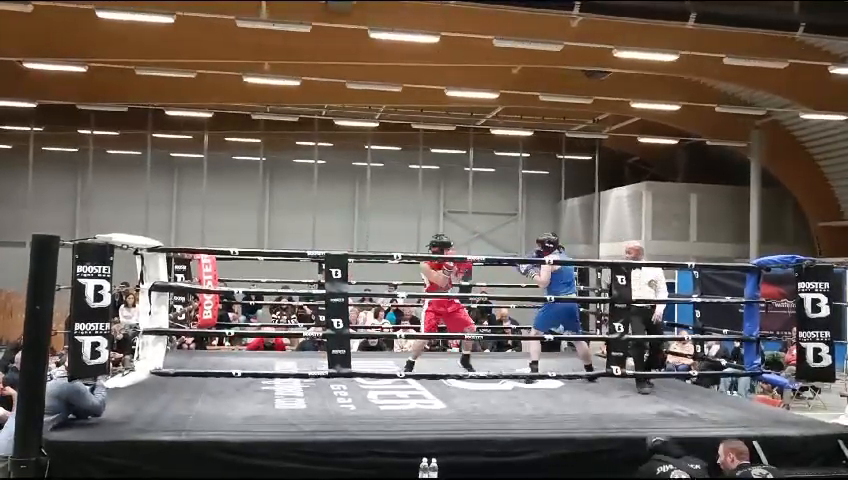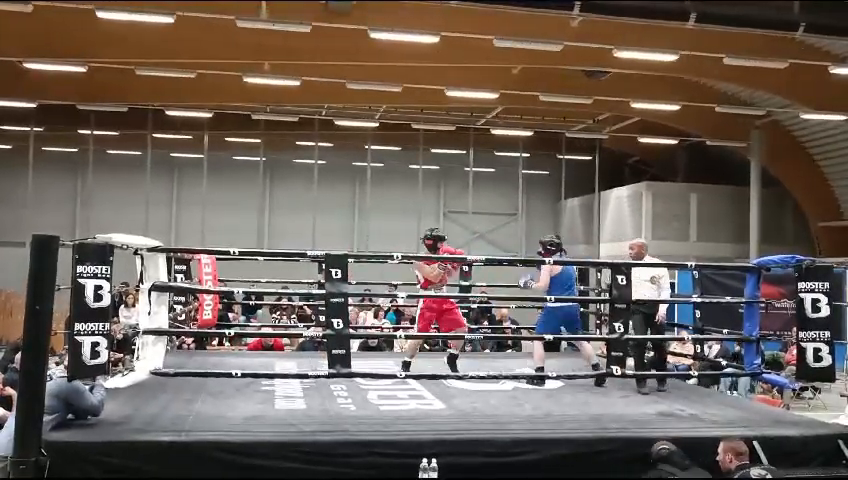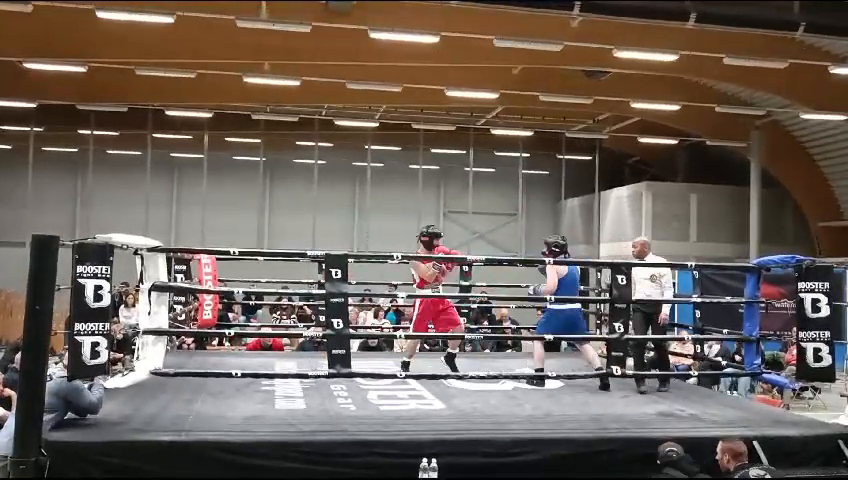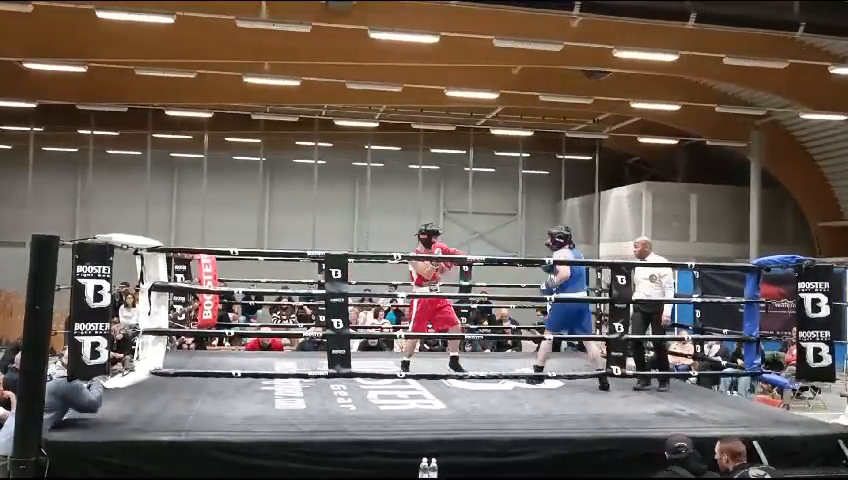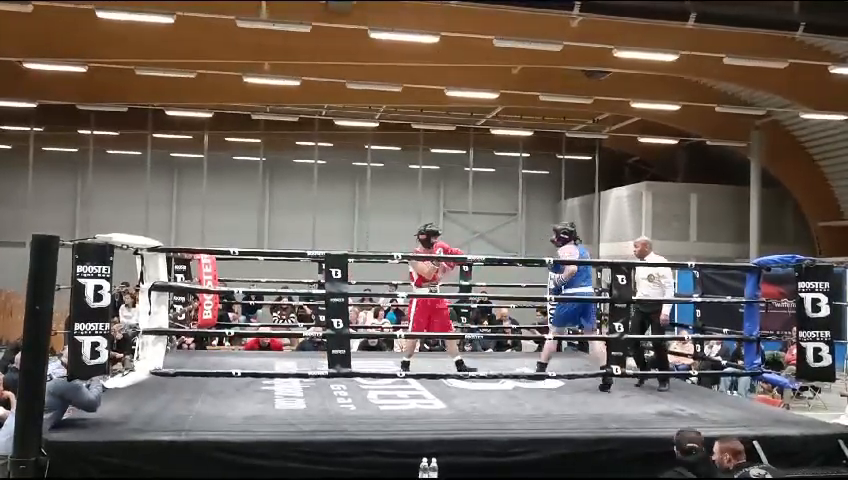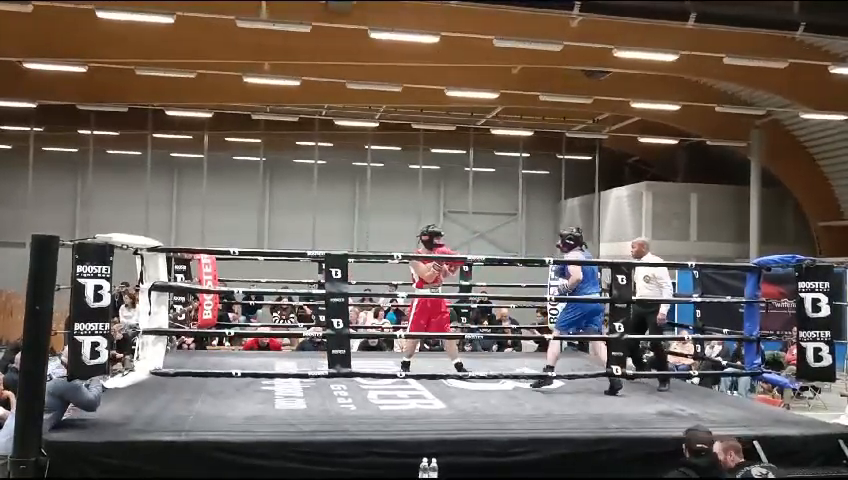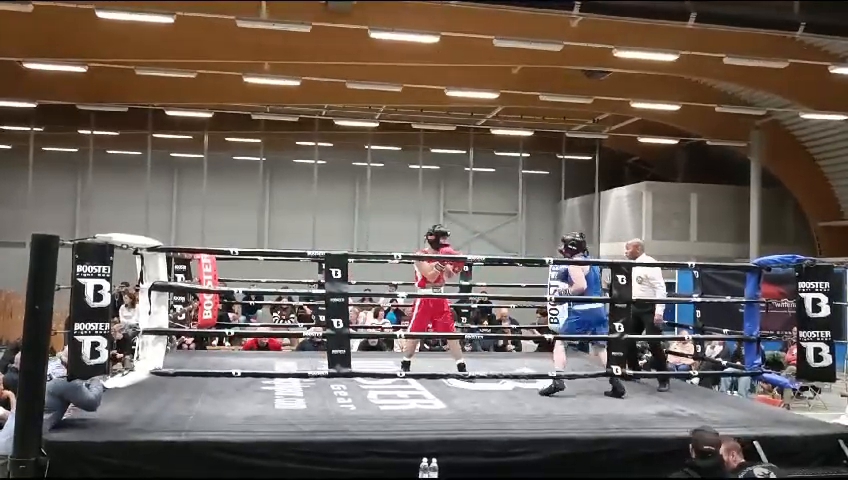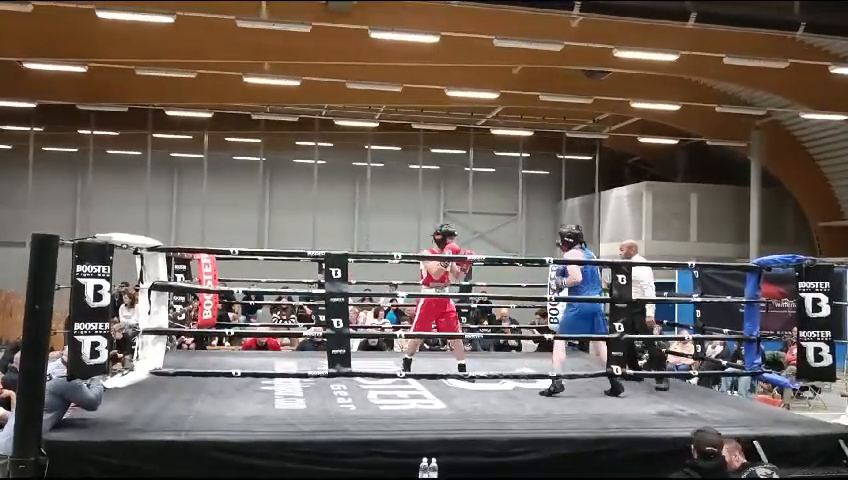
dt=0.1s
person 1, frame 1
left shoulder: (549, 260)
right shoulder: (565, 258)
left elbow: (544, 282)
left wrist: (529, 272)
right wrist: (538, 266)
left hip: (554, 304)
right hip: (571, 303)
left knee: (535, 334)
left ankle: (534, 369)
right ankle: (590, 369)
person 1, frame 2
left shoulder: (549, 263)
right shoulder: (569, 263)
left elbow: (543, 286)
left wrist: (528, 283)
left hip: (555, 308)
right hip: (572, 307)
left knee: (538, 339)
right knee: (580, 340)
left ankle: (539, 375)
right ankle: (598, 371)
person 1, frame 3
left shoulder: (553, 265)
right shoulder: (573, 265)
left elbow: (550, 289)
left wrist: (536, 290)
left hip: (557, 311)
right hip: (575, 310)
left knee: (539, 340)
right knee: (583, 344)
left ankle: (538, 376)
right ankle: (603, 377)
person 1, frame 4
left shoulder: (560, 254)
right shoulder: (578, 254)
left elbow: (565, 274)
left wrist: (551, 283)
right wrist: (552, 269)
left hip: (565, 301)
right hip: (581, 300)
left knee: (548, 335)
right knee: (588, 340)
left ankle: (538, 372)
right ankle: (603, 378)
person 1, frame 5
left shoulder: (565, 250)
right shoulder: (583, 249)
left elbow: (572, 269)
left wrist: (559, 280)
right wrist: (557, 270)
left hip: (572, 296)
right hip: (588, 294)
left knee: (554, 331)
right knee: (591, 335)
left ankle: (542, 368)
right ankle: (605, 375)
person 1, frame 6
left shoulder: (571, 256)
right shoulder: (587, 255)
left elbow: (577, 276)
left wrist: (565, 287)
right wrist: (563, 273)
left hip: (579, 302)
right hip: (595, 301)
left knee: (556, 334)
right knee: (596, 341)
left ankle: (547, 374)
right ankle: (614, 380)
person 1, frame 7
left shoulder: (574, 264)
left elbow: (581, 286)
left wrist: (565, 291)
left hip: (582, 311)
right hip: (599, 310)
left knee: (559, 342)
right knee: (601, 349)
left ankle: (557, 381)
right ankle: (616, 385)
person 1, frame 8
left shoulder: (570, 255)
right shoulder: (590, 254)
left elbow: (577, 279)
left wrist: (561, 282)
left hip: (578, 305)
right hip: (595, 303)
left knee: (559, 341)
right knee: (600, 344)
left ankle: (556, 382)
right ankle: (615, 383)
person 2, frame 1
left shoulder: (655, 269)
left elbow: (662, 292)
left wrist: (659, 310)
left hip: (652, 311)
right hip: (635, 311)
left knee: (656, 346)
right knee: (638, 342)
left ankle: (645, 373)
right ankle: (641, 381)
person 2, frame 2
left shoulder: (658, 265)
left elbow: (665, 289)
left wrist: (662, 309)
left hip: (655, 308)
right hip: (637, 308)
left knee: (659, 344)
right knee: (639, 341)
left ankle: (661, 378)
right ankle: (641, 381)
person 2, frame 3
left shoulder: (660, 263)
right shoulder: (634, 267)
left elbow: (668, 289)
right elbow: (631, 290)
left wrist: (665, 310)
left hip: (656, 307)
right hip: (638, 307)
left knee: (659, 343)
right knee: (638, 341)
left ankle: (664, 380)
right ankle: (641, 380)
person 2, frame 4
left shoulder: (661, 263)
right shoulder: (637, 267)
left elbow: (669, 289)
left wrist: (667, 312)
right wrist: (630, 310)
left hip: (657, 307)
right hip: (639, 307)
left knee: (659, 343)
right knee: (636, 340)
left ankle: (664, 380)
right ankle: (643, 377)
person 2, frame 5
left shoulder: (660, 263)
right shoulder: (638, 266)
left elbow: (669, 288)
left wrist: (665, 311)
right wrist: (633, 307)
left hip: (656, 307)
right hip: (640, 306)
left knee: (658, 343)
left ankle: (664, 379)
right ankle: (644, 371)
person 2, frame 6
left shoulder: (656, 263)
right shoulder: (638, 266)
left elbow: (667, 288)
left wrist: (663, 311)
right wrist: (633, 306)
left hip: (653, 308)
right hip: (639, 307)
left knee: (655, 343)
right knee: (629, 338)
left ankle: (664, 380)
right ankle: (640, 368)
person 2, frame 7
left shoulder: (649, 264)
right shoulder: (635, 266)
left elbow: (660, 289)
left wrist: (659, 311)
left hip: (648, 308)
right hip: (637, 308)
left knee: (654, 343)
right knee: (628, 340)
left ankle: (664, 380)
right ankle: (635, 371)
person 2, frame 8
left shoulder: (641, 265)
right shoulder: (631, 266)
left elbow: (649, 290)
left wrist: (650, 313)
left hip: (642, 308)
right hip: (633, 308)
left knee: (648, 342)
right knee: (627, 341)
left ankle: (661, 377)
right ankle: (635, 371)
person 3, frame 1
left shoulder: (448, 260)
right shoulder: (425, 265)
left elbow: (457, 278)
right elbow: (441, 283)
left wrist: (462, 269)
right wrist: (448, 267)
left hip: (450, 301)
right hip: (432, 303)
left knee: (470, 328)
left ankle: (465, 359)
right ankle: (409, 365)
person 3, frame 2
left shoulder: (441, 255)
right shoulder: (419, 261)
left elbow: (449, 275)
right elbow: (434, 277)
left wrist: (454, 265)
right wrist: (443, 262)
left hip: (444, 299)
right hip: (427, 301)
left knee: (462, 329)
right knee: (419, 335)
left ankle: (452, 358)
right ankle: (406, 365)
person 3, frame 3
left shoulder: (435, 254)
right shoulder: (415, 259)
right elbow: (429, 278)
left wrist: (449, 264)
right wrist: (438, 261)
left hip: (440, 298)
right hip: (423, 301)
left knee: (458, 327)
right knee: (416, 335)
left ankle: (449, 356)
right ankle: (405, 365)
person 3, frame 4
left shoulder: (434, 252)
right shoulder: (414, 256)
left elbow: (441, 272)
right elbow: (427, 275)
left wrist: (449, 263)
right wrist: (436, 258)
left hip: (437, 297)
right hip: (421, 299)
left knee: (455, 327)
right knee: (415, 334)
left ankle: (454, 361)
right ankle: (405, 365)
person 3, frame 5
left shoulder: (435, 252)
left elbow: (444, 271)
right elbow: (428, 275)
left wrist: (452, 261)
right wrist: (437, 258)
left hip: (437, 298)
right hip: (420, 300)
left knee: (447, 332)
right knee: (414, 334)
left ankle: (460, 366)
right ankle: (405, 365)
person 3, frame 6
left shoulder: (437, 254)
right shoulder: (416, 258)
left elbow: (445, 275)
right elbow: (428, 278)
left wrist: (453, 266)
right wrist: (439, 262)
left hip: (437, 299)
right hip: (422, 301)
left knee: (447, 334)
right knee: (414, 336)
left ankle: (459, 368)
right ankle: (405, 366)
person 3, frame 7
left shoulder: (443, 254)
right shoulder: (420, 256)
left elbow: (451, 275)
right elbow: (430, 277)
left wrist: (457, 266)
right wrist: (441, 261)
left hip: (441, 300)
right hip: (424, 300)
left knee: (451, 334)
right knee: (415, 335)
left ankle: (462, 369)
right ankle: (405, 365)
person 3, frame 8
left shoulder: (449, 253)
right shoulder: (427, 254)
left elbow: (458, 277)
right elbow: (435, 274)
left wrist: (464, 266)
right wrist: (446, 259)
left hip: (445, 300)
right hip: (428, 300)
left knee: (456, 334)
right knee: (418, 334)
left ankle: (462, 369)
right ankle: (406, 364)
